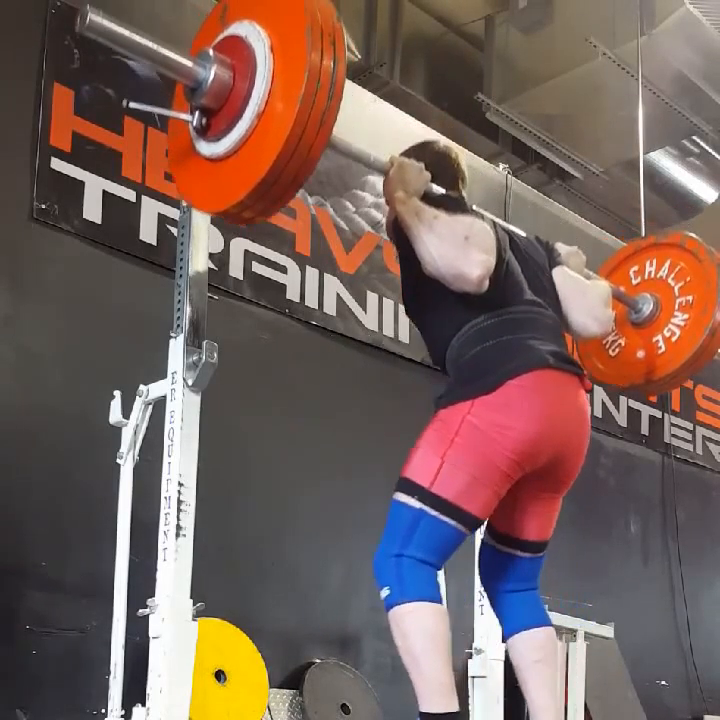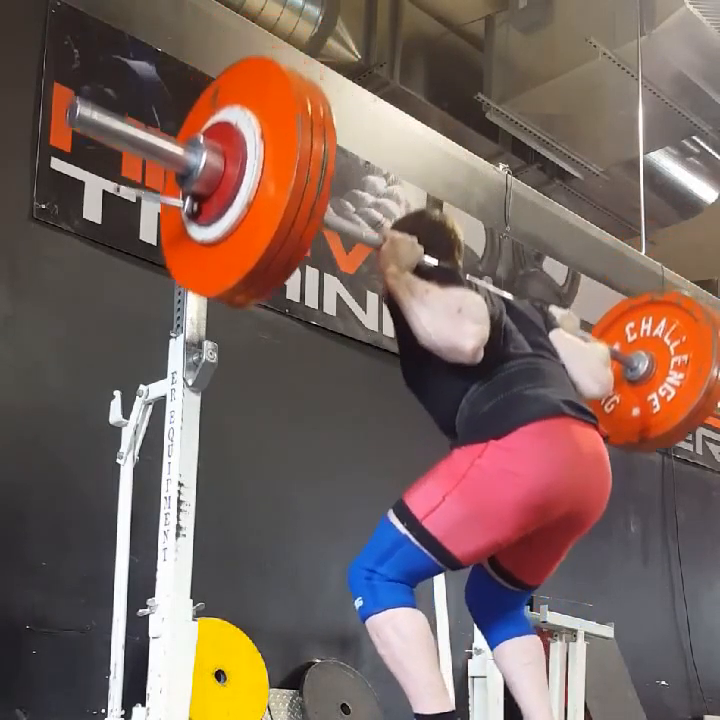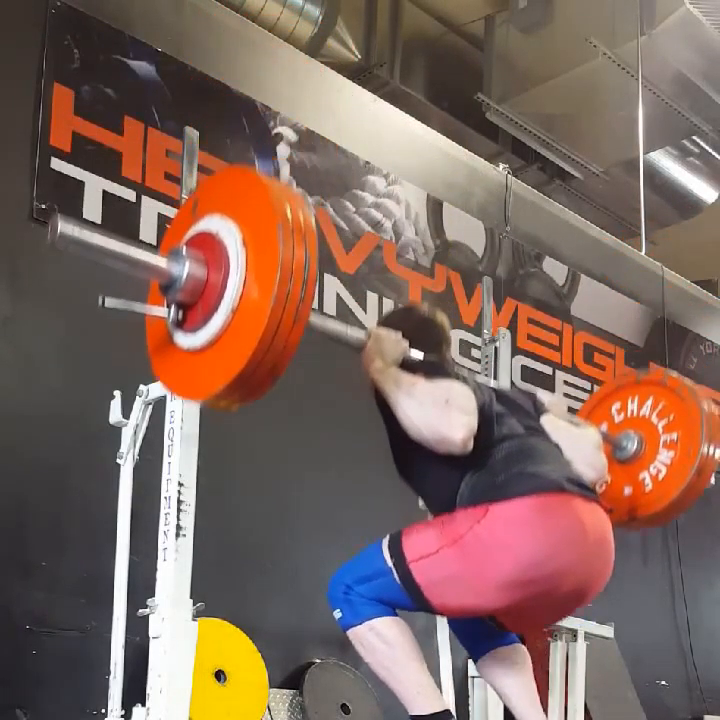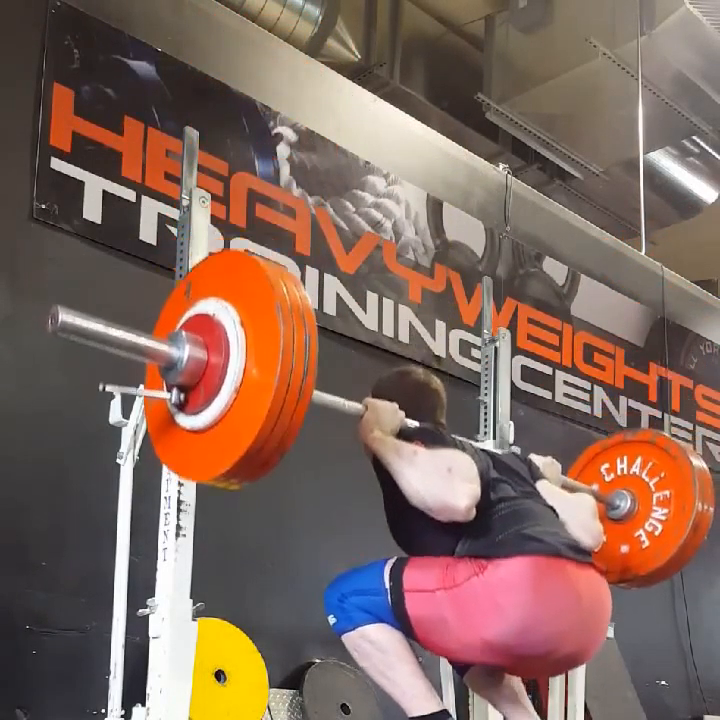
dt=0.5s
person 1, frame 1
left shoulder: (431, 214)
right shoulder: (523, 241)
left elbow: (470, 268)
right elbow: (596, 318)
left wrist: (405, 200)
right wrist: (572, 270)
left hip: (502, 398)
right hip: (565, 409)
left knee: (404, 562)
right knee: (512, 579)
person 1, frame 2
left shoulder: (426, 290)
right shoulder: (514, 307)
left elbow: (464, 339)
right elbow: (597, 381)
left wrist: (396, 275)
right wrist: (566, 333)
left hip: (525, 452)
right hip: (588, 465)
left knee: (376, 576)
right knee: (493, 598)
person 1, frame 3
left shoulder: (415, 381)
right shoulder: (503, 394)
left elbow: (454, 430)
right elbow: (593, 465)
left wrist: (382, 369)
right wrist: (557, 419)
left hip: (526, 527)
right hip: (591, 544)
left knee: (353, 591)
right knee: (477, 619)
person 1, frame 4
left shoulder: (409, 449)
right shoulder: (495, 459)
left elbow: (456, 500)
right elbow: (589, 530)
left wrist: (379, 437)
right wrist: (546, 482)
left hip: (528, 597)
right hip: (587, 611)
left knee: (347, 598)
right knee: (453, 621)
